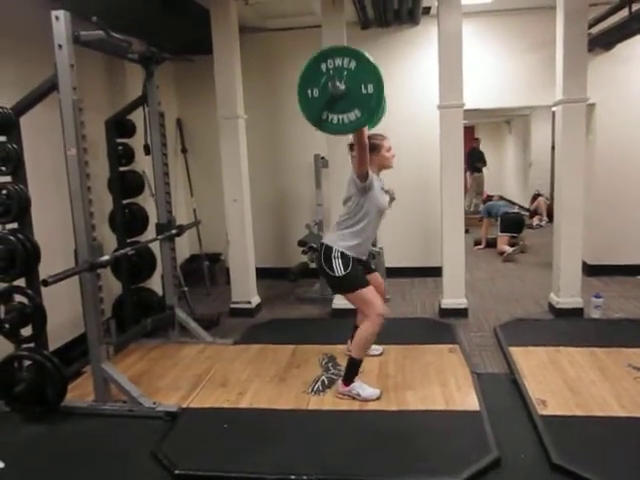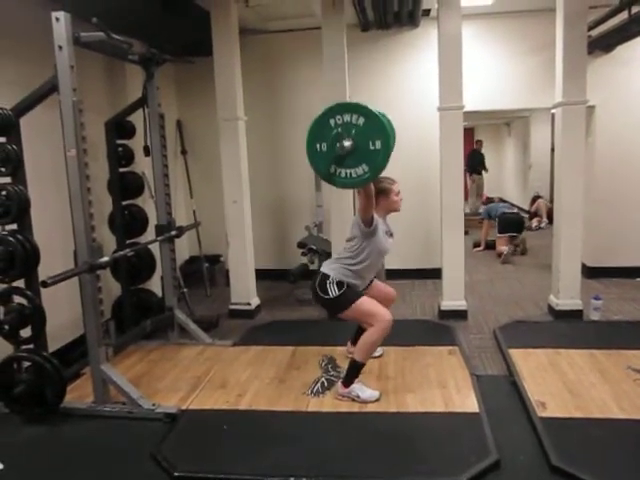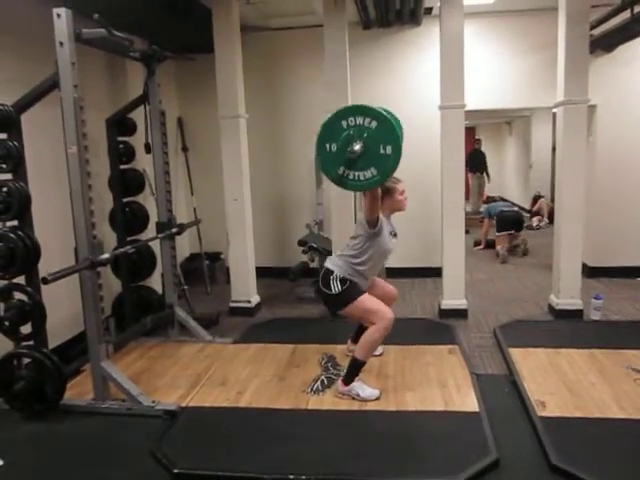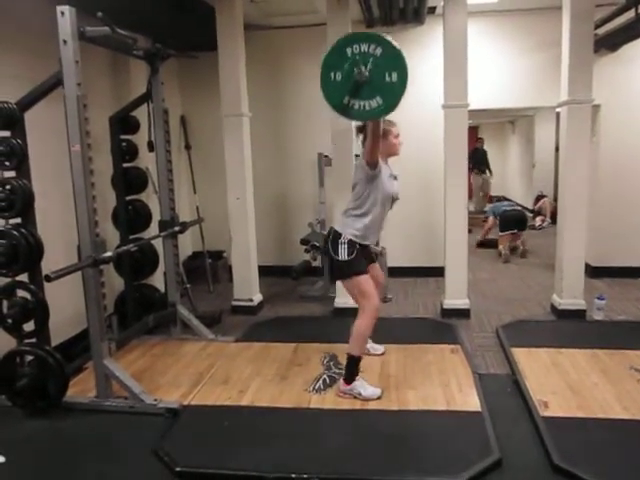
dt=0.4s
person 1, frame 1
left shoulder: (375, 180)
right shoulder: (364, 178)
left elbow: (365, 144)
right elbow: (361, 146)
left hip: (352, 253)
right hip: (336, 255)
left knee: (379, 291)
right knee: (376, 312)
left ankle: (357, 342)
right ankle: (348, 383)
person 1, frame 2
left shoulder: (381, 220)
right shoulder: (369, 222)
left elbow: (368, 191)
right elbow: (365, 192)
left hip: (346, 280)
right hip: (331, 284)
left knee: (388, 296)
right knee: (383, 319)
left ankle: (355, 344)
right ankle: (348, 385)
person 1, frame 3
left shoulder: (385, 219)
right shoulder: (374, 222)
left elbow: (375, 192)
right elbow: (371, 193)
left hip: (350, 276)
right hip: (334, 280)
left knee: (389, 295)
right knee: (384, 318)
left ankle: (356, 343)
right ankle: (347, 384)
person 1, frame 4
left shoulder: (383, 165)
right shoulder: (370, 165)
left elbow: (376, 132)
right elbow: (373, 132)
left hip: (361, 241)
right hip: (346, 242)
left knee: (378, 287)
right knee: (370, 306)
left ankle: (360, 341)
right ankle: (349, 382)
